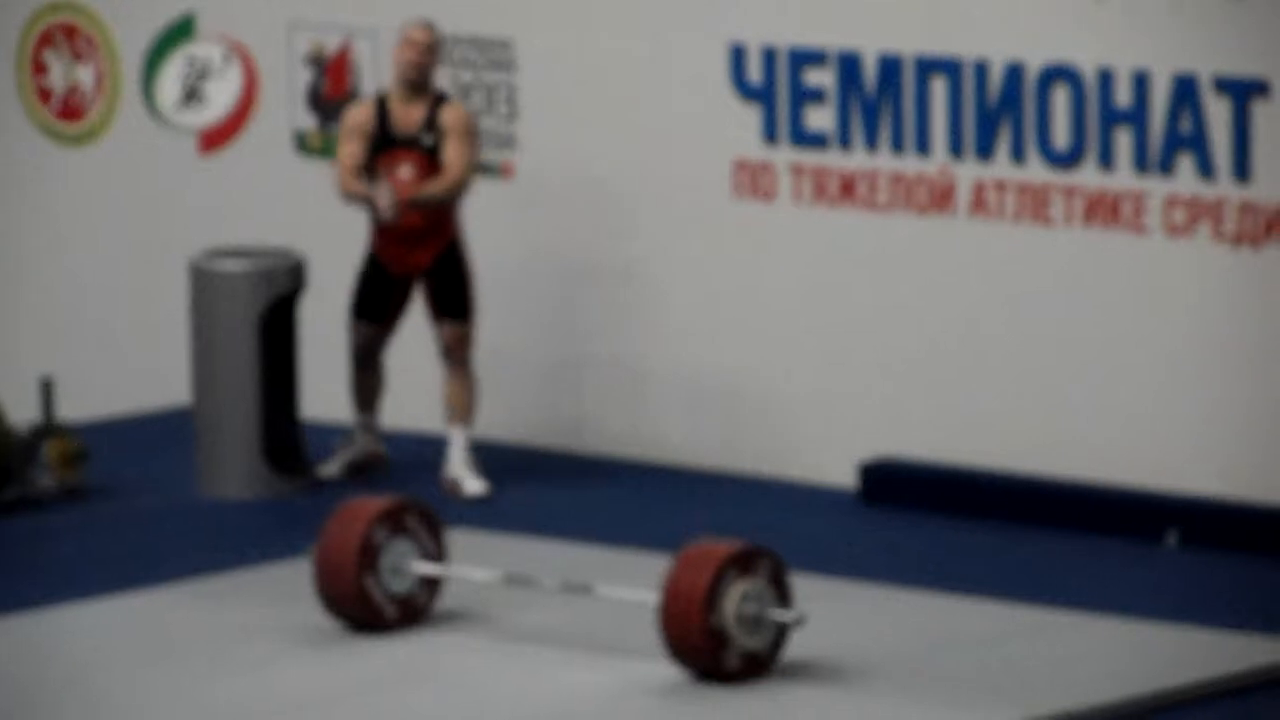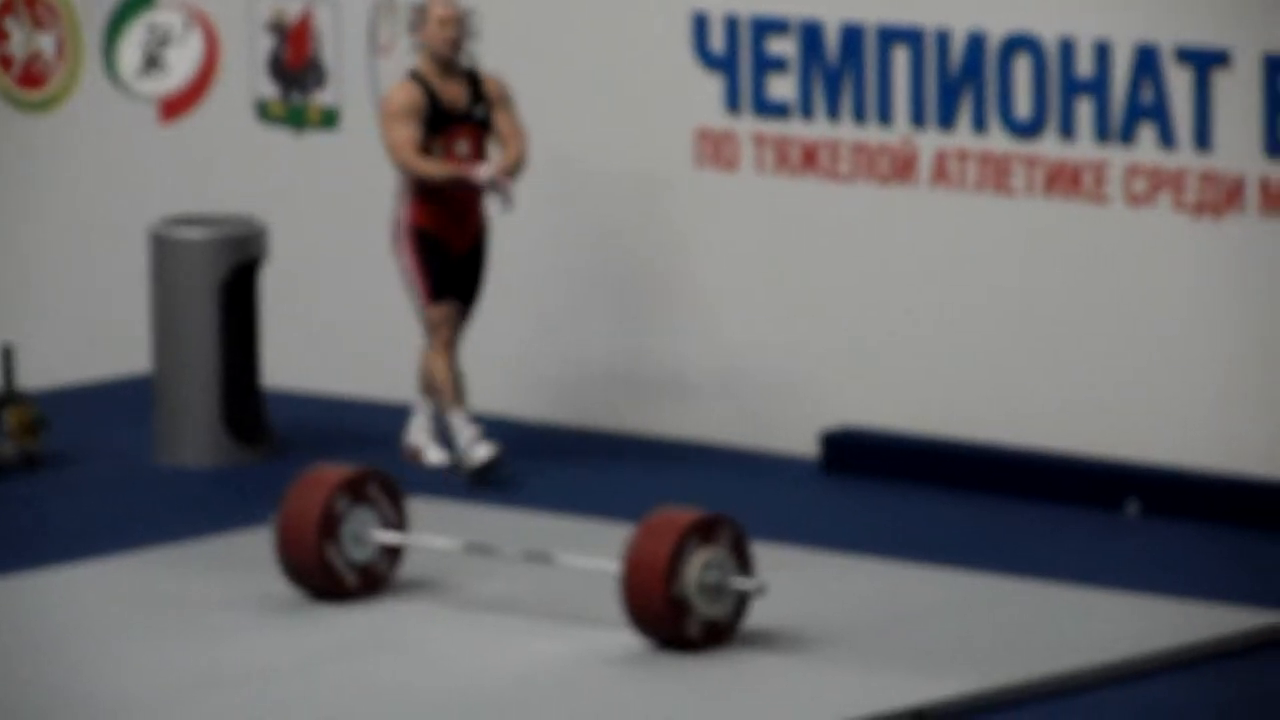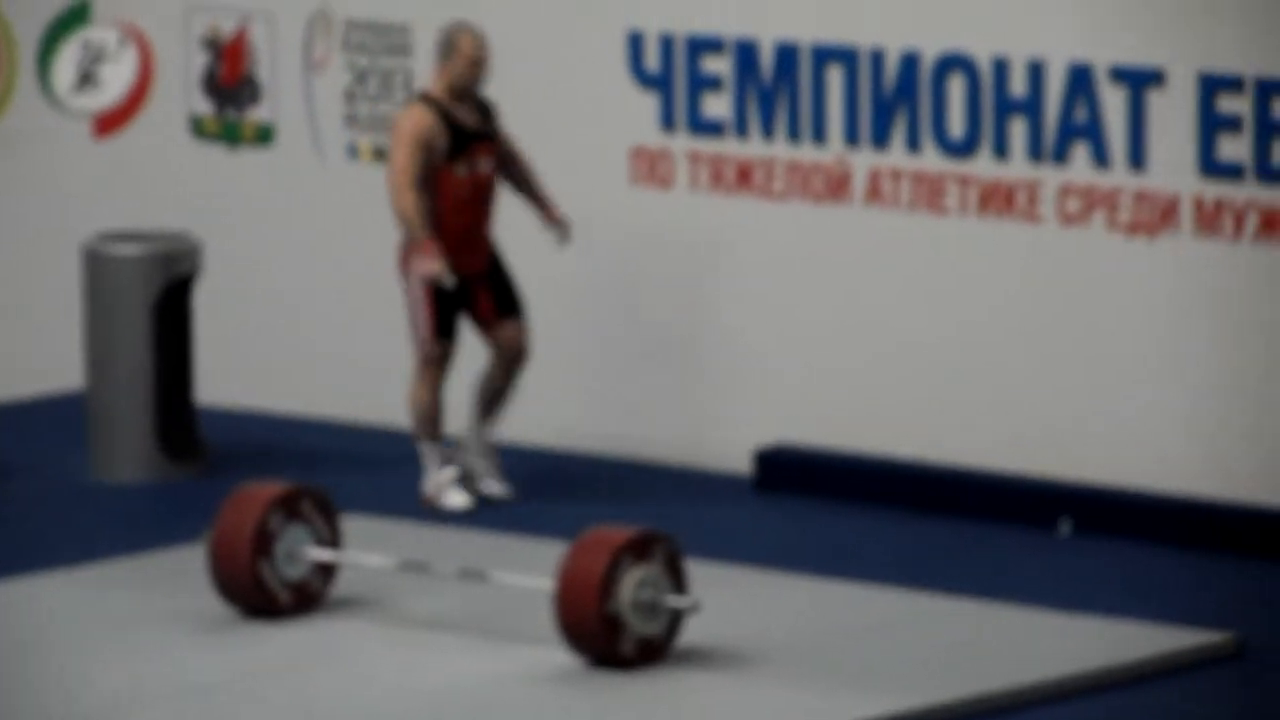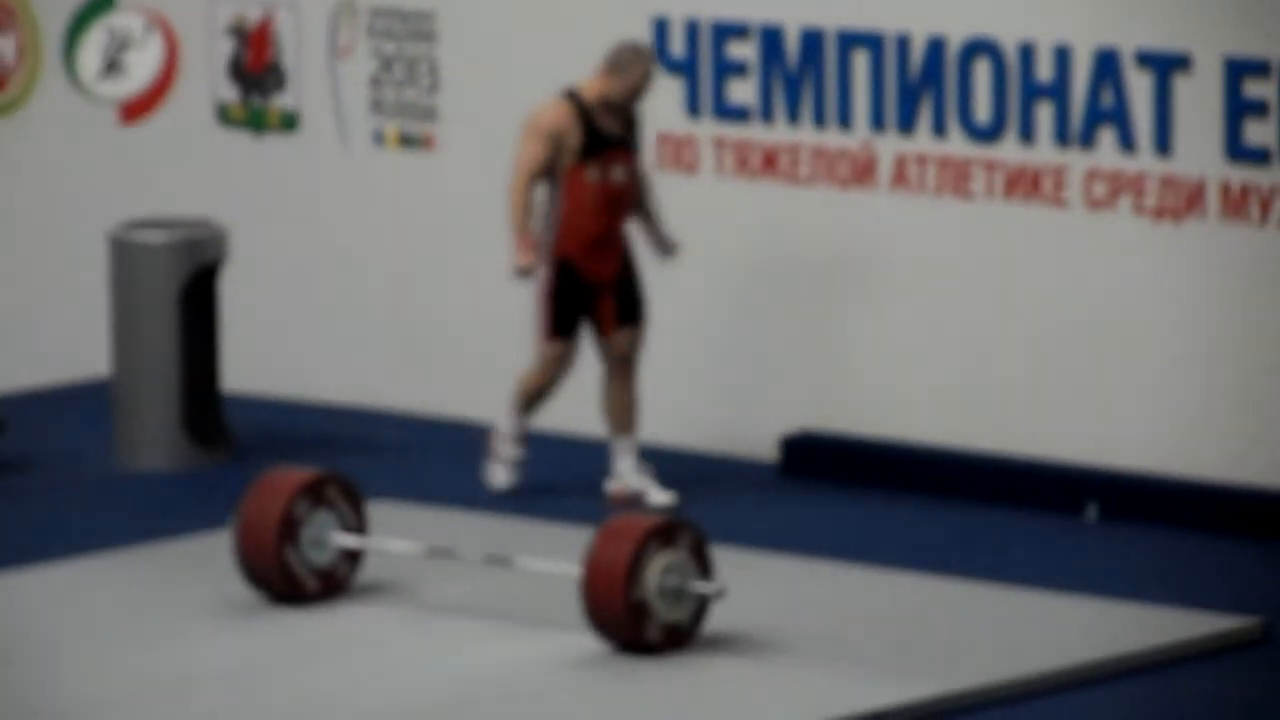
dt=0.5s
person 1, frame 1
left shoulder: (452, 114)
right shoulder: (364, 116)
left elbow: (457, 179)
right elbow: (345, 180)
left wrist: (404, 197)
right wrist: (373, 195)
left hip: (442, 248)
right hip: (387, 247)
left knee: (456, 350)
right knee: (363, 346)
left ankle: (458, 460)
right ankle: (366, 443)
person 1, frame 2
left shoulder: (489, 87)
right shoulder: (405, 96)
left elbow: (515, 146)
right elbow: (409, 162)
left wrist: (500, 175)
right wrist: (469, 173)
left hip: (470, 227)
right hip: (422, 228)
left knee: (447, 334)
right knee: (441, 333)
left ankle: (419, 430)
right ankle: (466, 438)
person 1, frame 3
left shoulder: (483, 107)
right shoulder: (420, 119)
left elbow: (510, 160)
right elbow: (403, 190)
left wrist: (547, 209)
right wrist: (426, 252)
left hip: (479, 251)
right hip: (434, 258)
left knee: (514, 346)
right knee: (434, 361)
left ankle: (476, 446)
right ankle: (435, 472)
person 1, frame 4
left shoulder: (627, 117)
right shoulder: (557, 117)
right elbow: (523, 180)
left wrist: (654, 229)
right wrist: (523, 245)
left hip: (613, 255)
right hip: (564, 256)
left knee: (624, 356)
right knee: (554, 362)
left ankle: (627, 474)
right ankle: (509, 434)
